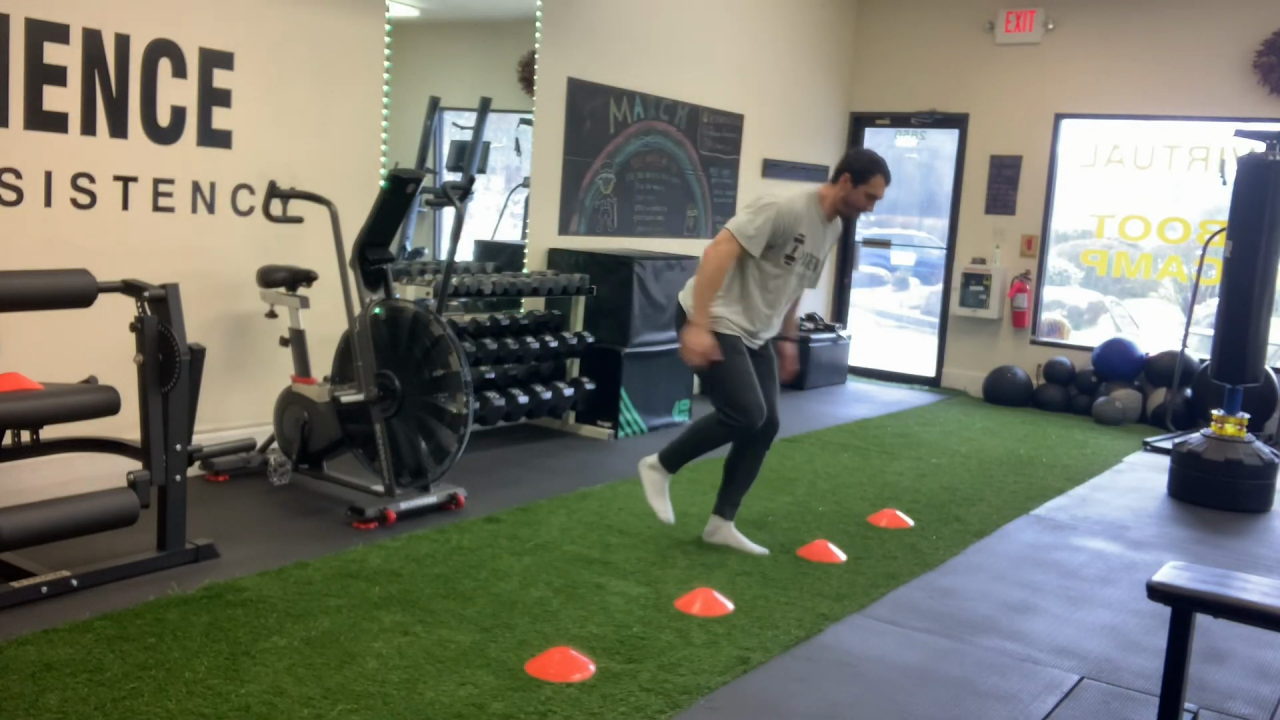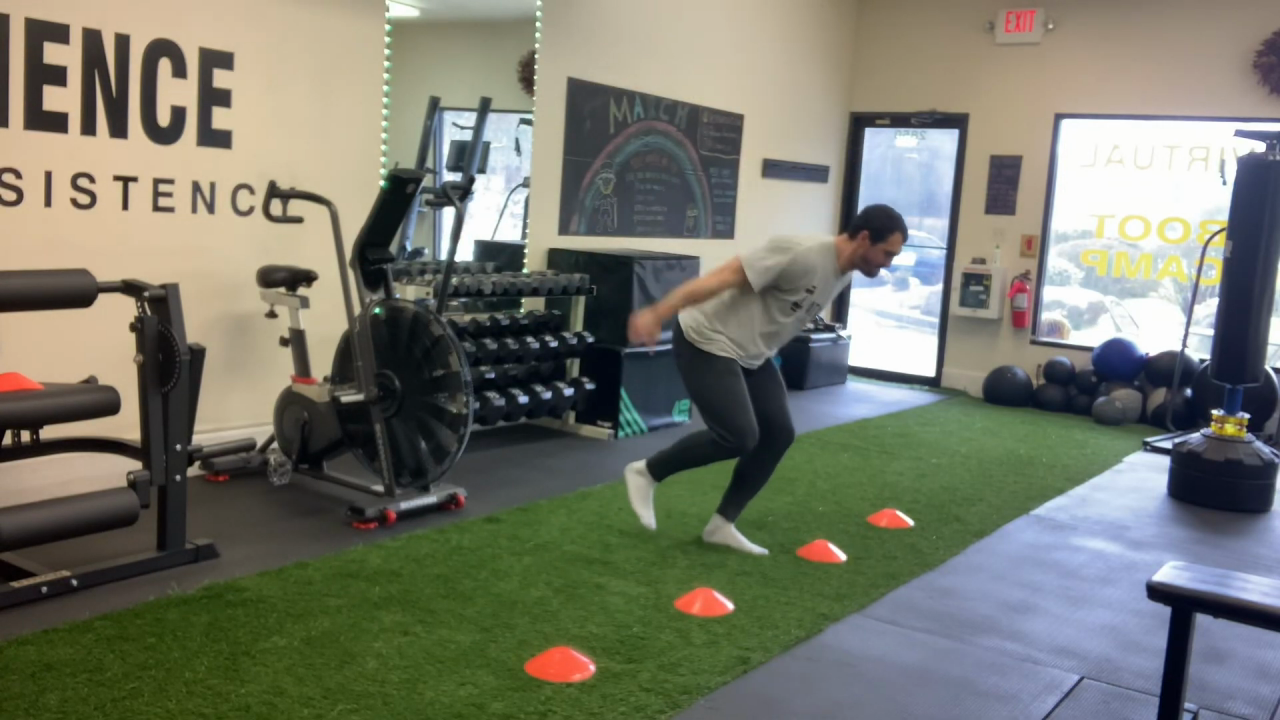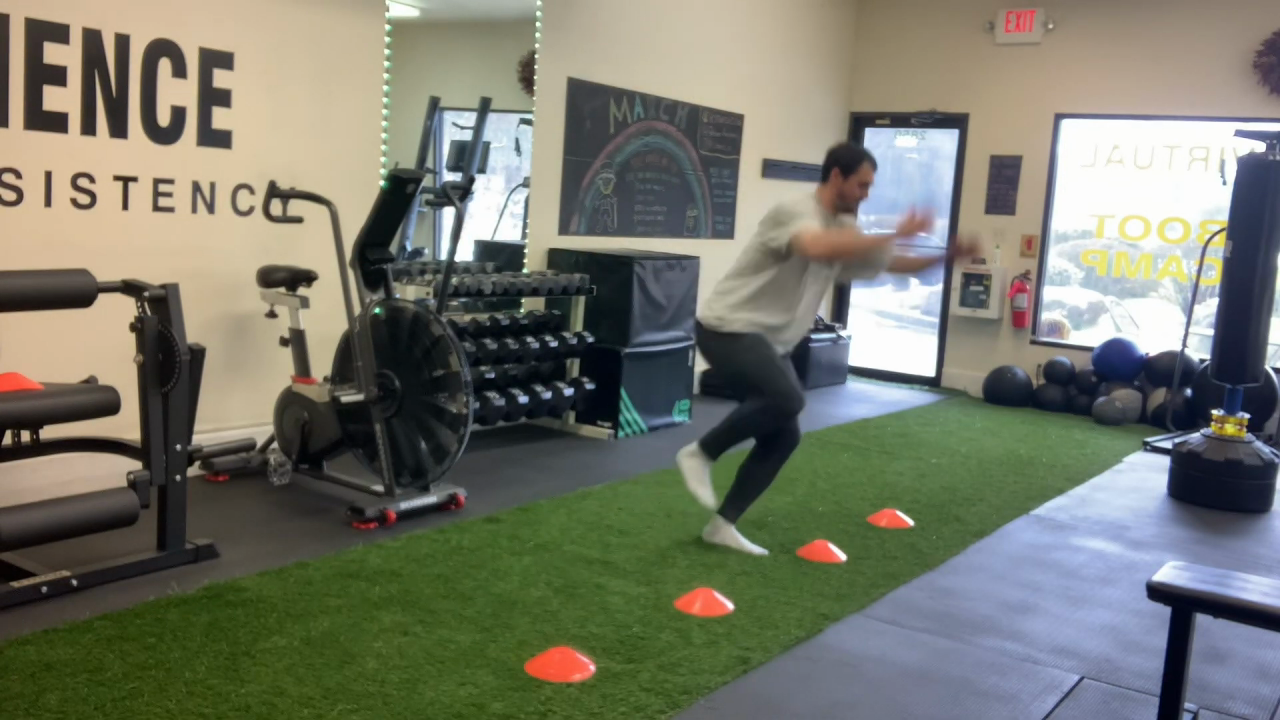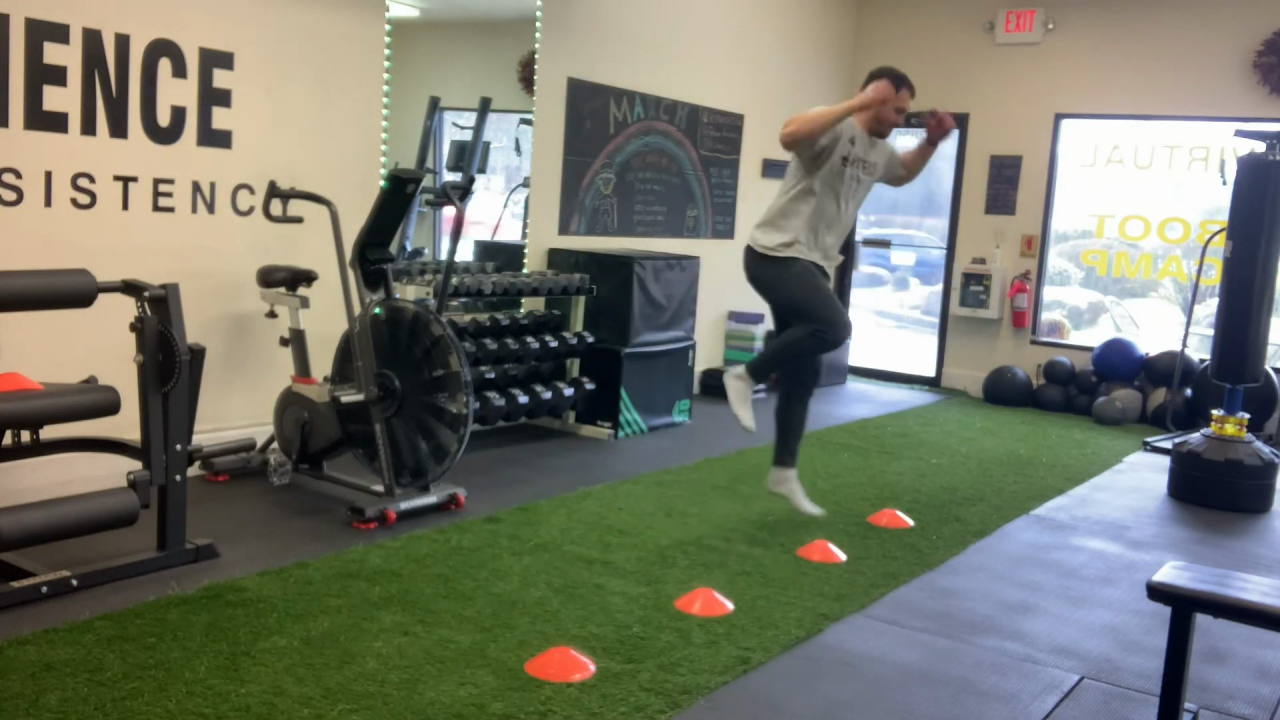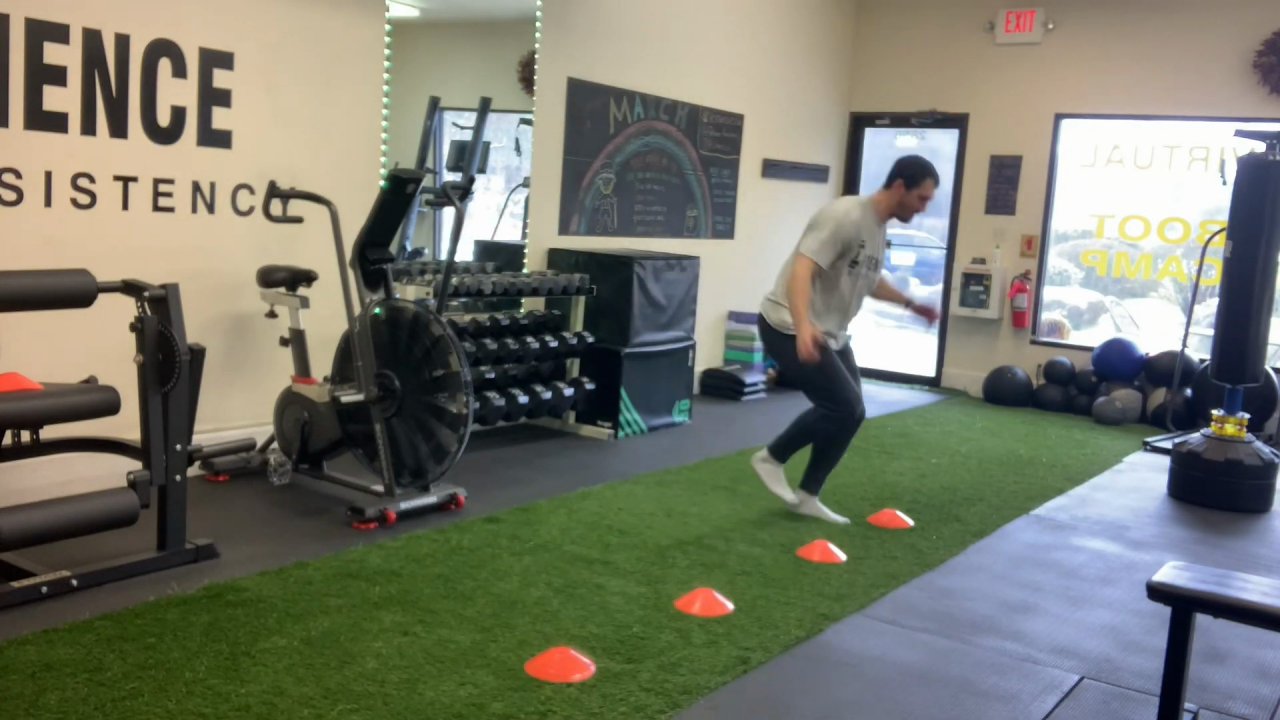
dt=0.3s
person 1, frame 1
left shoulder: (833, 228)
right shoulder: (783, 207)
right elbow: (720, 251)
left wrist: (786, 338)
right wrist: (699, 324)
left hip: (753, 332)
right hip: (716, 324)
left knee: (765, 426)
right knee: (746, 415)
left ankle: (721, 524)
right ankle: (660, 466)
person 1, frame 2
left shoulder: (841, 275)
right shoulder: (801, 255)
right elbow: (726, 275)
right wrist: (659, 314)
left hip: (746, 350)
right hip: (707, 343)
left knee: (779, 434)
right knee: (740, 436)
left ankle: (722, 525)
right ankle: (646, 472)
person 1, frame 3
left shoulder: (841, 229)
right shoulder: (796, 211)
left elbow: (884, 264)
right elbow: (819, 247)
left wrist: (945, 256)
right wrist: (893, 234)
left hip: (767, 338)
right hip: (727, 328)
left knee: (782, 437)
right knee: (786, 401)
left ankle: (723, 524)
right ankle: (701, 453)
person 1, frame 4
left shoulder: (878, 147)
right shoulder: (830, 123)
left elbow: (903, 173)
right elbow: (790, 136)
left wrist: (933, 139)
right wrist: (856, 102)
left hip: (810, 264)
right hip: (777, 255)
left knee: (803, 372)
right knee: (833, 328)
left ankle: (784, 473)
right ankle: (746, 375)
person 1, frame 5
left shoulder: (877, 228)
right shoulder: (844, 218)
right elbow: (801, 270)
left wrist: (910, 304)
right wrist: (803, 328)
left hip: (828, 330)
right hip: (790, 326)
left knee: (849, 412)
right knee: (845, 407)
left ankle: (807, 497)
right ankle: (771, 457)
